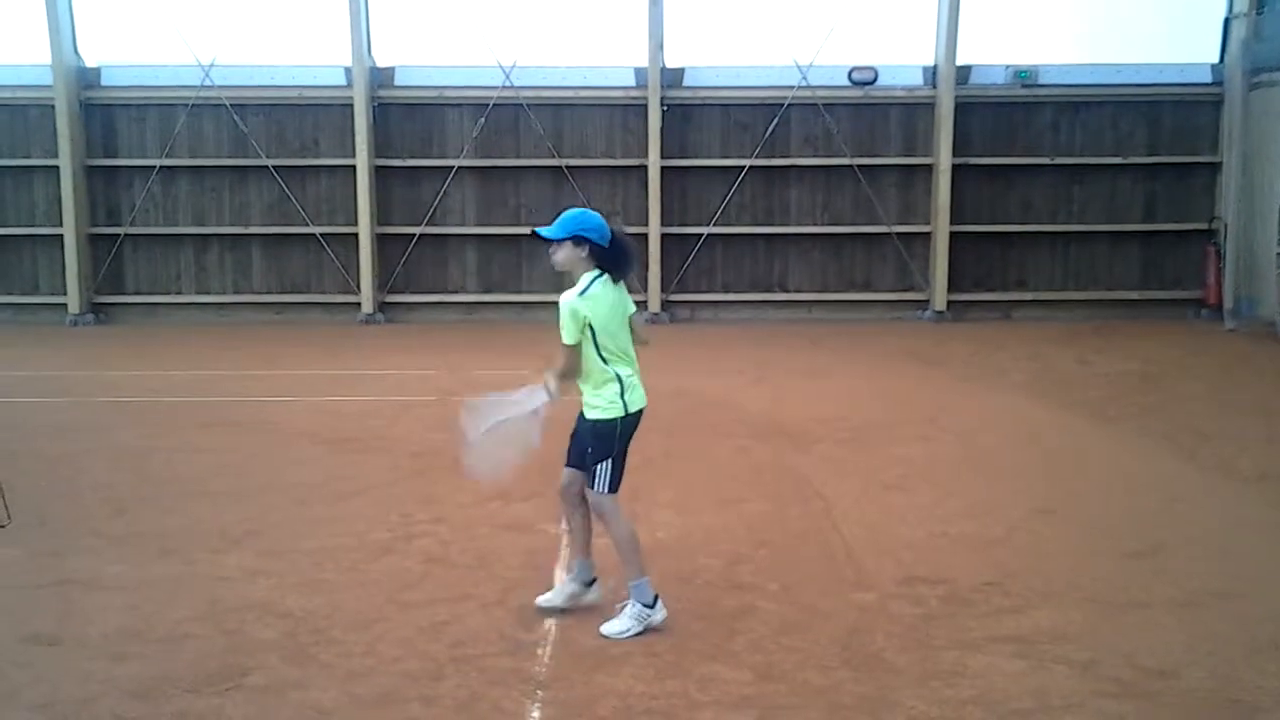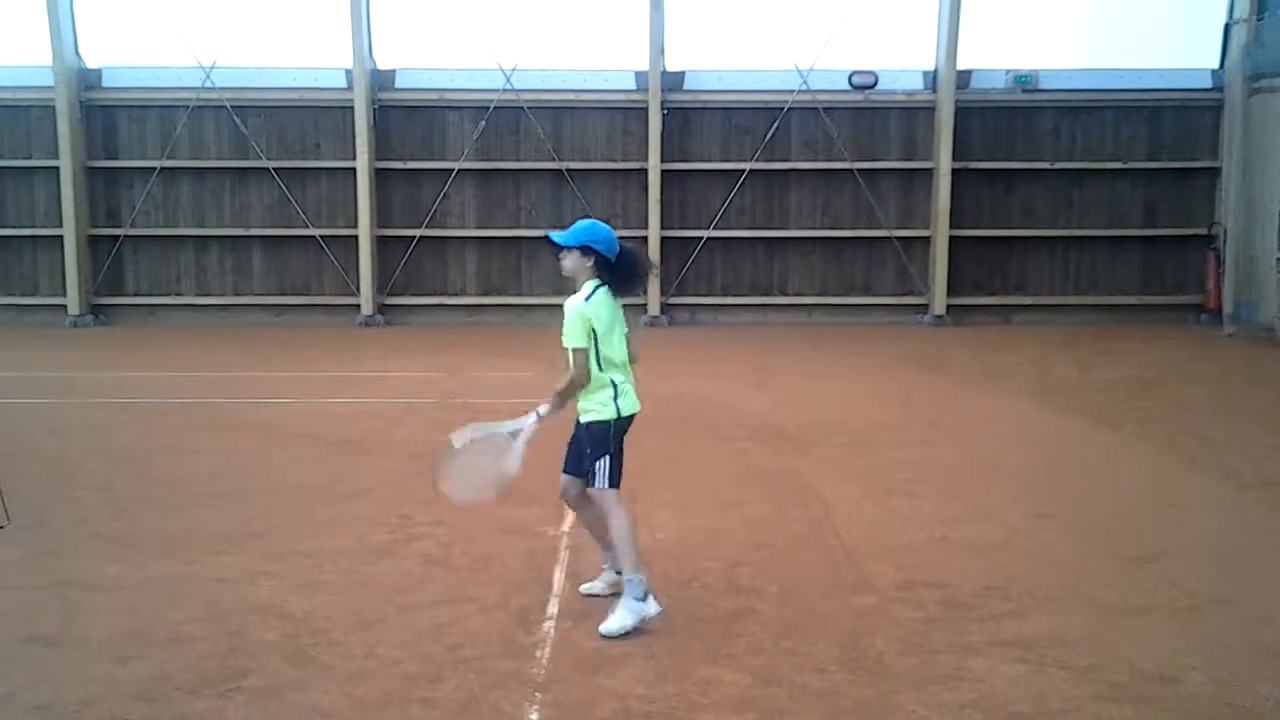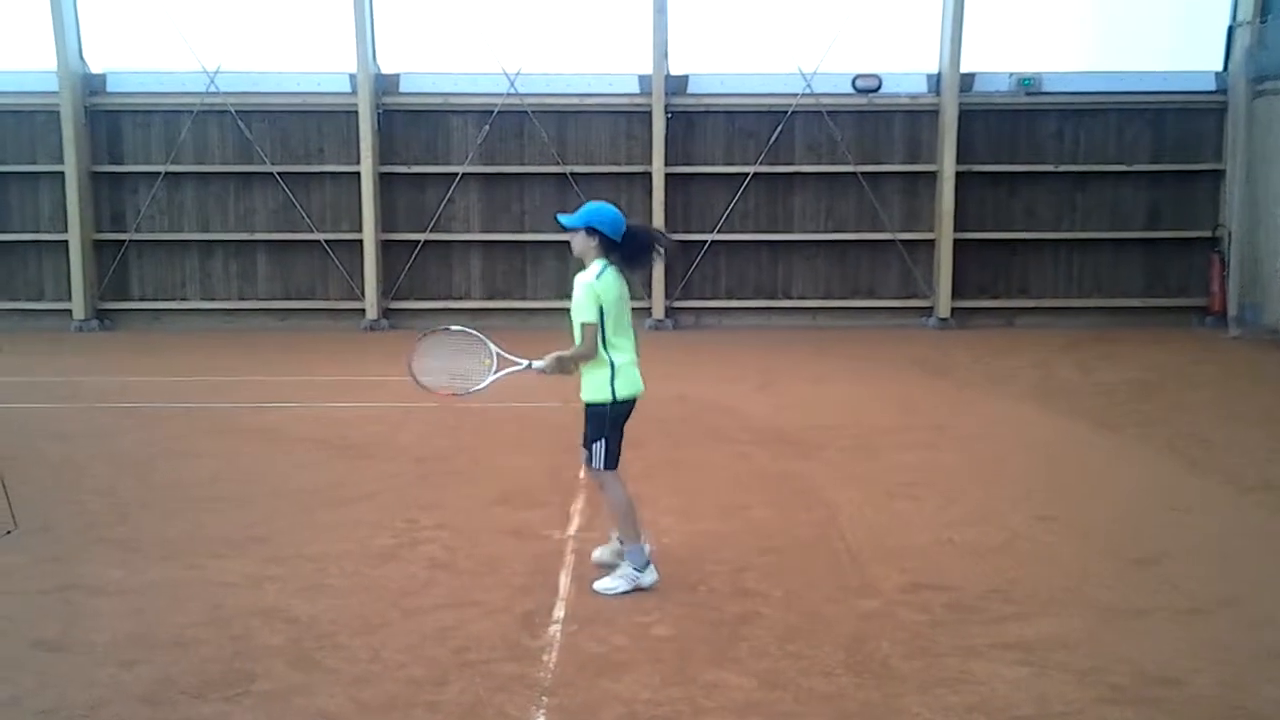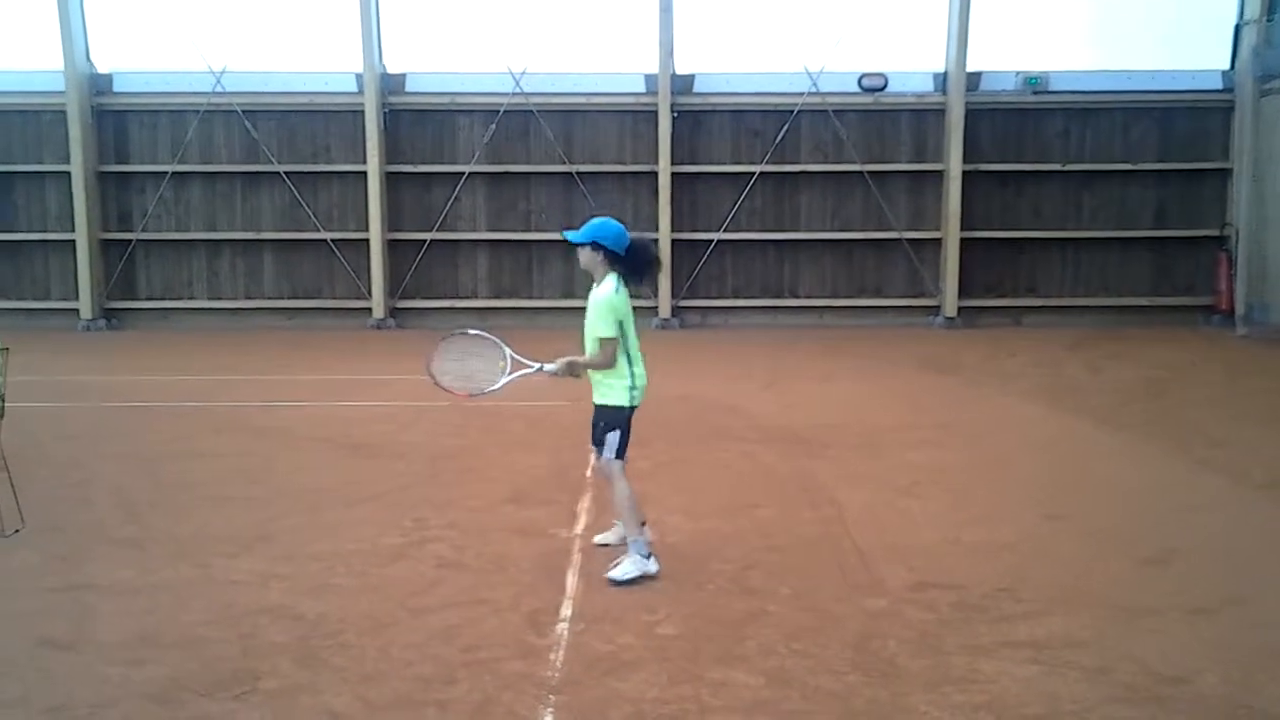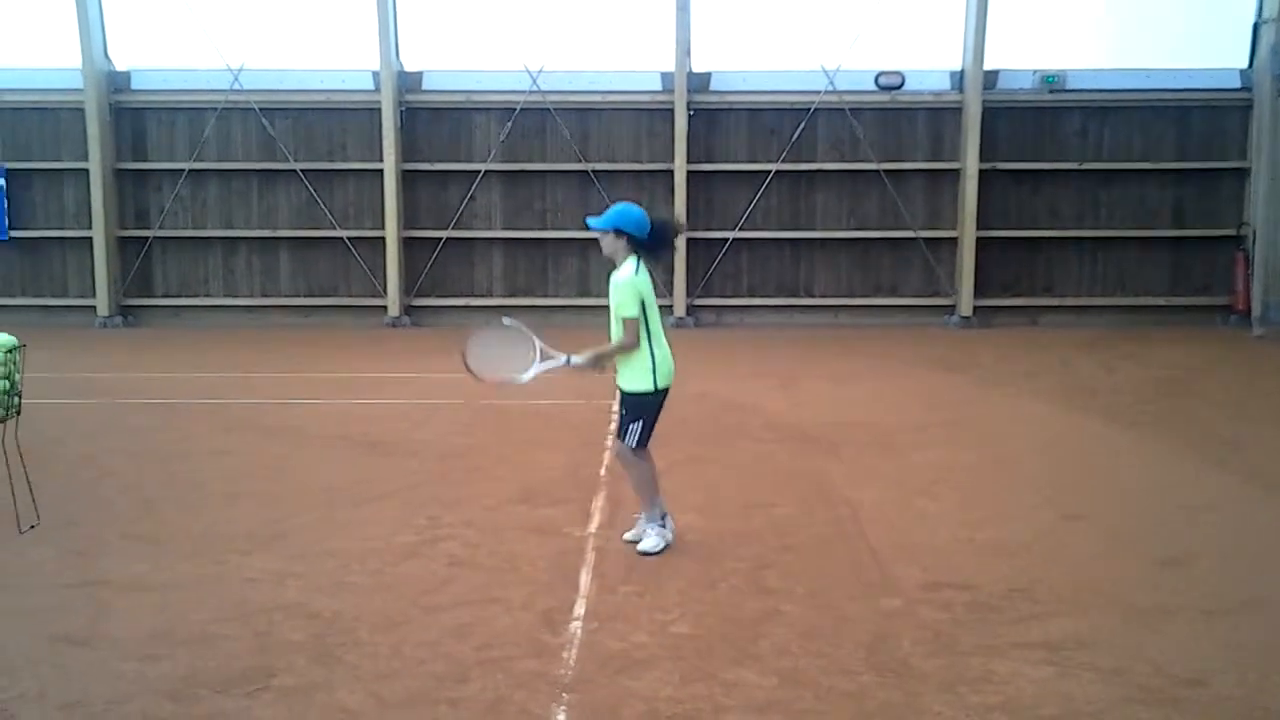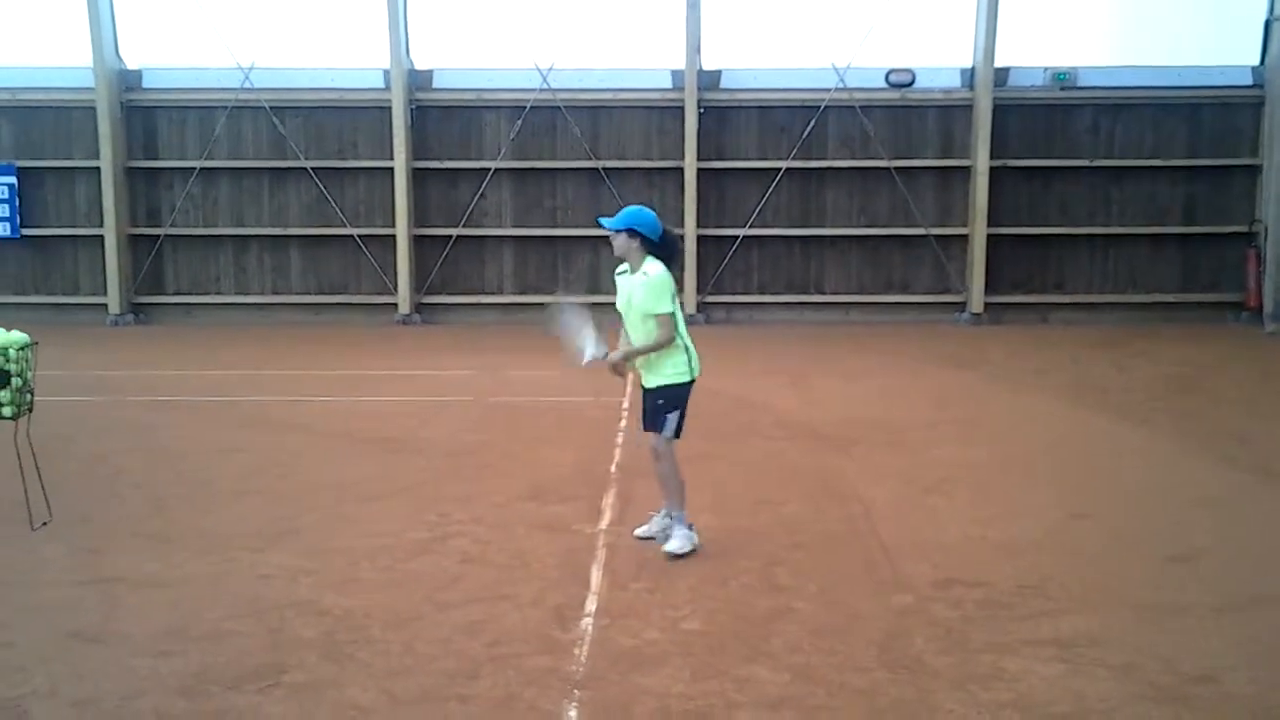
dt=0.3s
person 1, frame 1
left shoulder: (572, 301)
right shoulder: (612, 285)
left elbow: (570, 368)
right elbow: (641, 336)
left wrist: (553, 380)
left hip: (611, 409)
right hip: (601, 406)
left knee: (601, 501)
right knee: (571, 487)
left ankle: (645, 603)
right ankle: (580, 581)
person 1, frame 2
left shoulder: (578, 305)
right shoulder: (607, 297)
left elbow: (580, 375)
right elbow: (628, 355)
left wrist: (556, 400)
left hip: (604, 412)
right hip: (599, 410)
left knee: (605, 497)
right knee: (571, 491)
left ankle: (636, 596)
right ankle: (619, 568)
person 1, frame 3
left shoulder: (587, 282)
right shoulder: (613, 276)
left elbow: (588, 348)
left wrist: (560, 359)
right wrist: (572, 360)
left hip: (606, 391)
right hip: (620, 386)
left knee: (604, 474)
right knee: (598, 466)
left ankle: (638, 565)
right ankle: (624, 540)
person 1, frame 4
left shoulder: (604, 296)
right shoulder: (612, 287)
left elbow: (607, 358)
left wrist: (573, 363)
right wrist: (580, 363)
left hip: (618, 393)
right hip: (610, 390)
left knee: (611, 468)
right knee: (604, 461)
left ankle: (640, 554)
right ankle: (631, 525)
person 1, frame 5
left shoulder: (626, 279)
right shoulder: (631, 270)
left elbow: (631, 340)
left wrist: (596, 354)
right wrist: (603, 354)
left hip: (643, 378)
right hip: (643, 375)
left knee: (626, 452)
right knee: (636, 449)
left ankle: (658, 522)
right ankle: (654, 517)
person 1, frame 6
left shoulder: (655, 275)
right shoulder: (622, 274)
left elbow: (667, 335)
right elbow: (628, 324)
left wrist: (629, 354)
right wrist: (622, 351)
left hip: (674, 371)
right hip: (654, 373)
left knee: (660, 446)
right knee: (658, 445)
left ankle: (683, 527)
right ankle: (670, 515)
